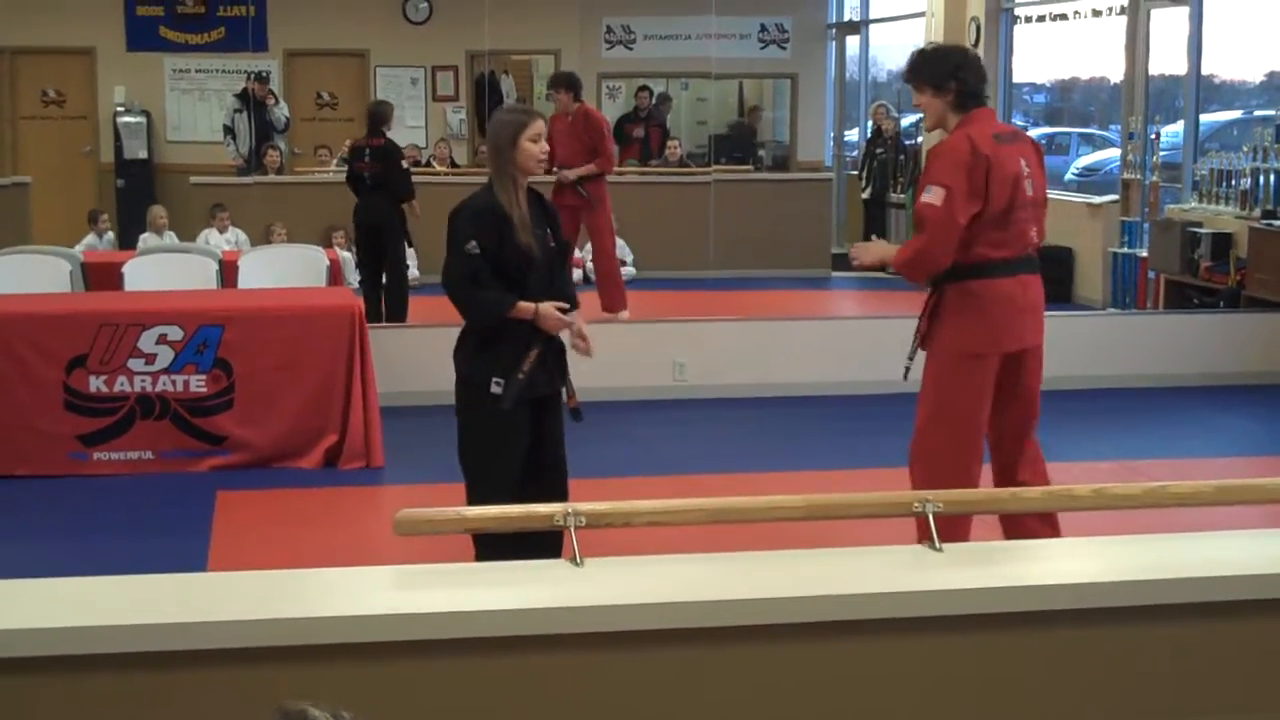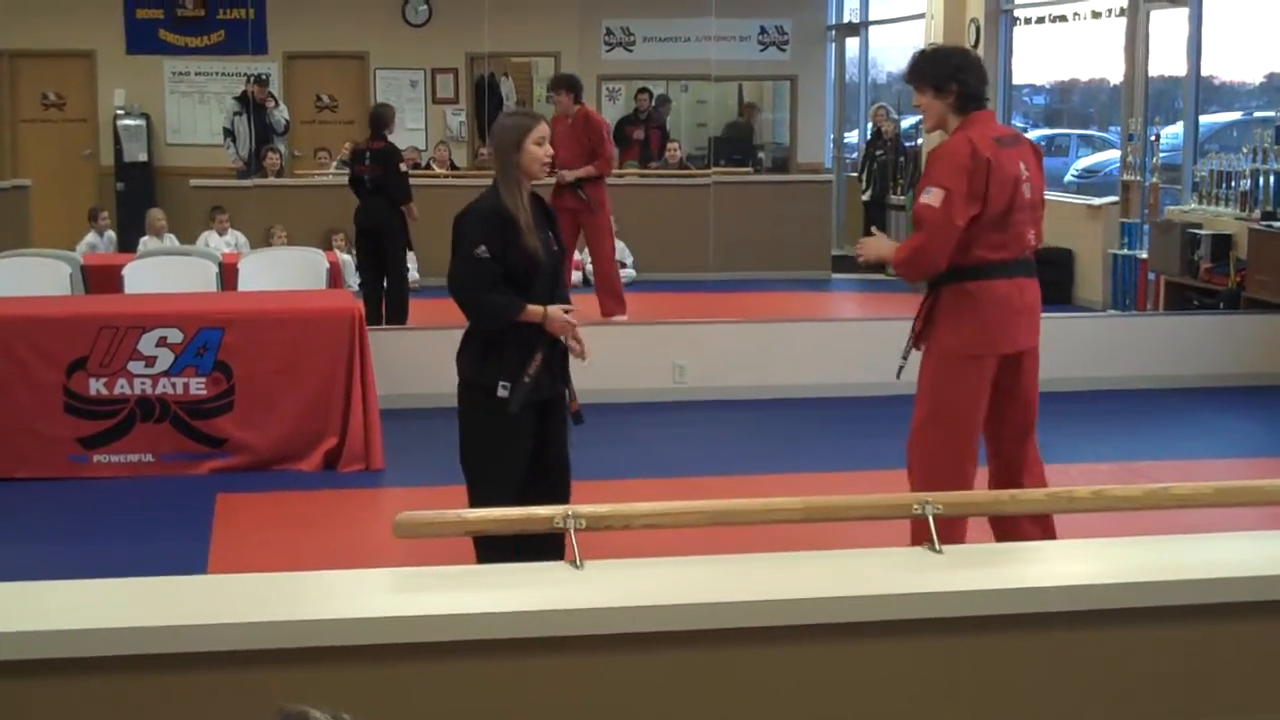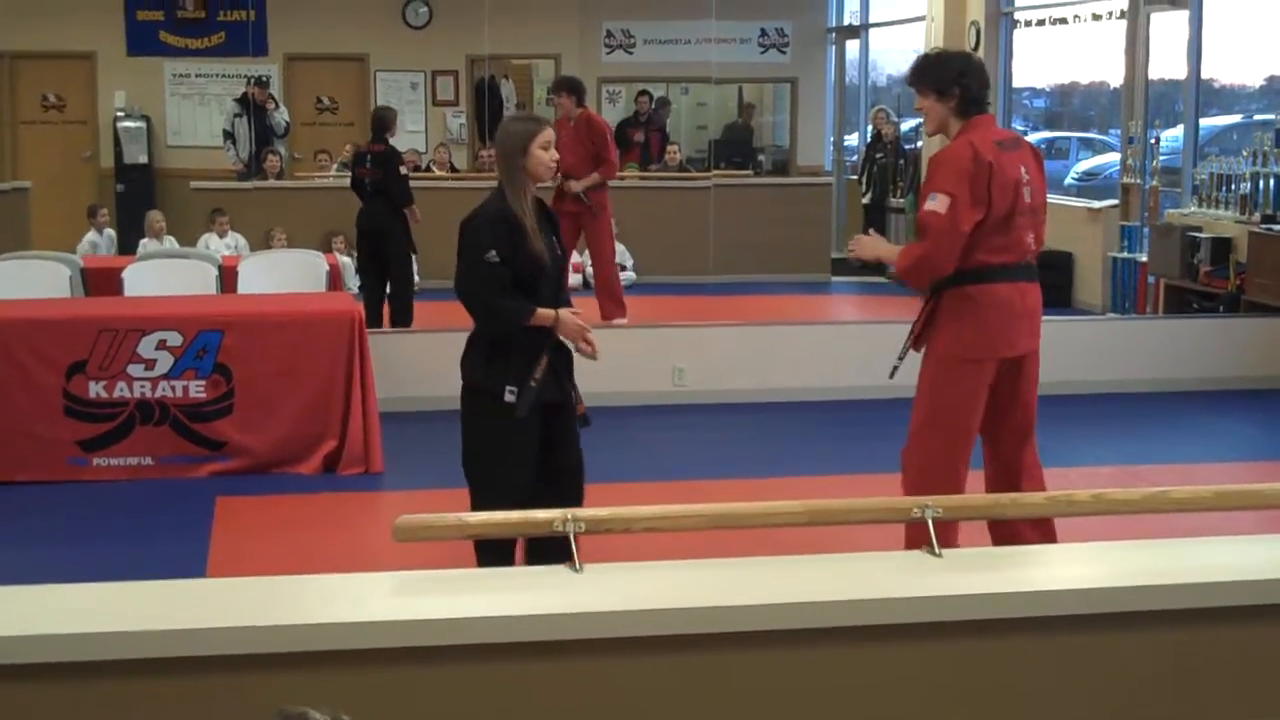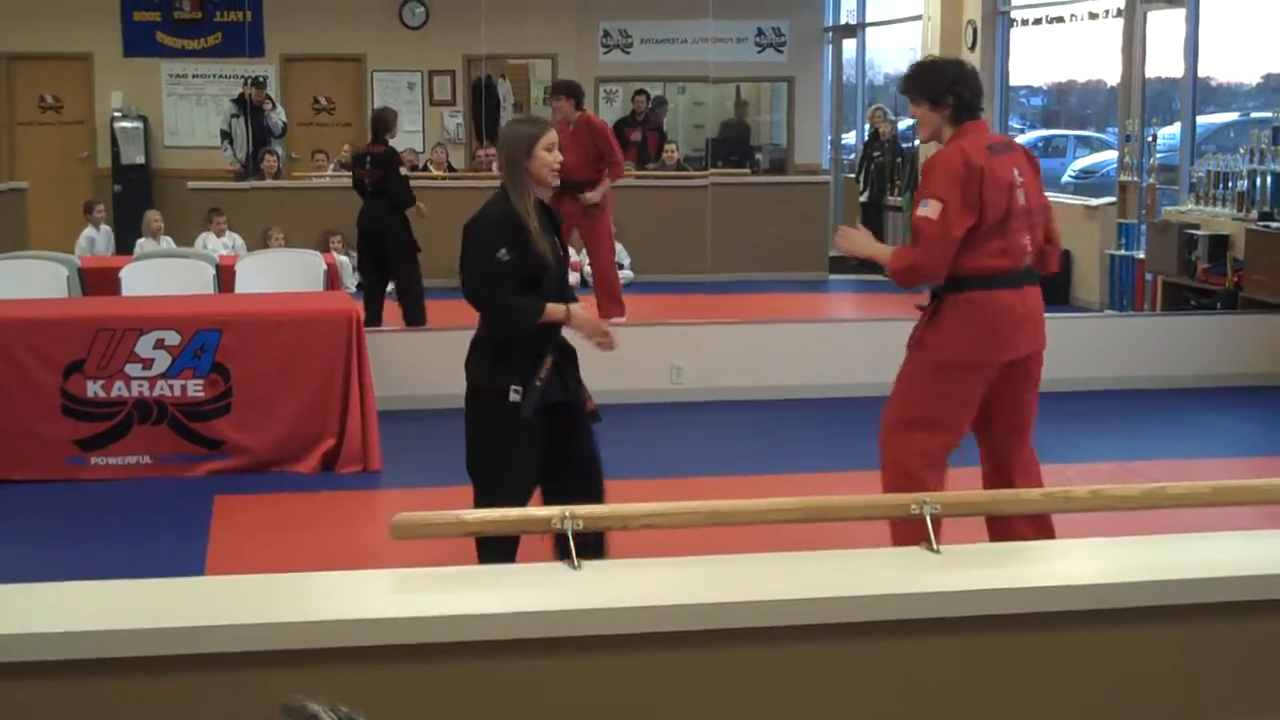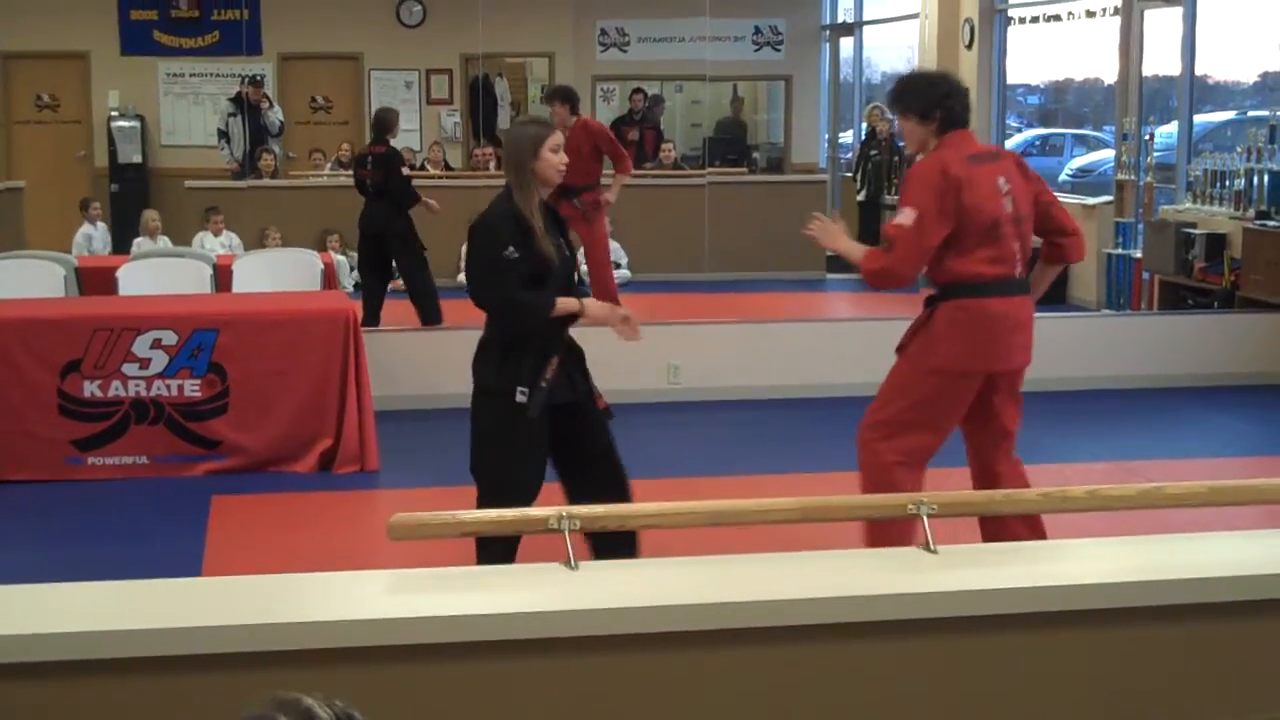
dt=0.1s
person 1, frame 1
left shoulder: (956, 150)
right shoulder: (1022, 143)
left elbow: (931, 250)
left wrist: (881, 253)
left hip: (974, 306)
right hip: (1023, 299)
left knee: (943, 449)
right knee: (1014, 439)
person 1, frame 2
left shoulder: (956, 152)
right shoulder: (1021, 146)
left elbow: (929, 250)
left wrist: (882, 249)
left hip: (970, 308)
right hip: (1019, 301)
left knee: (940, 450)
right knee: (1013, 442)
person 1, frame 3
left shoulder: (958, 156)
right shoulder: (1022, 150)
left elbow: (933, 257)
left wrist: (880, 250)
left hip: (972, 311)
right hip: (1021, 307)
left knee: (934, 453)
right knee: (1013, 447)
person 1, frame 4
left shoulder: (951, 162)
right shoulder: (1017, 154)
left elbow: (924, 263)
right elbow: (1046, 249)
left wrist: (869, 247)
left hip: (971, 315)
right hip: (1022, 311)
left knee: (909, 441)
right knee: (1009, 446)
person 1, frame 5
left shoulder: (934, 170)
right shoulder: (1009, 163)
left elbow: (895, 267)
right elbow: (1067, 238)
left wrist: (839, 240)
left hip: (962, 324)
right hip: (1010, 321)
left knee: (885, 442)
right knee: (993, 449)
person 2, frame 1
left shoulder: (542, 208)
right shoulder: (478, 212)
right elbow: (465, 290)
left wrist: (567, 316)
right wrist: (532, 311)
left hip: (539, 356)
right hip: (493, 360)
left knee: (545, 467)
right knee: (495, 473)
left ankle: (538, 567)
person 2, frame 2
left shoulder: (542, 211)
right shoulder: (483, 216)
right elbow: (474, 294)
left wrist: (563, 319)
right wrist: (540, 315)
left hip: (540, 359)
right hip: (496, 363)
left knee: (549, 470)
right knee: (497, 477)
person 2, frame 3
left shoulder: (543, 215)
right shoulder: (489, 220)
right elbow: (485, 301)
left wrist: (569, 322)
right wrist: (553, 317)
left hip: (544, 361)
right hip: (502, 368)
left knee: (561, 469)
right knee: (502, 479)
left ankle: (551, 569)
person 2, frame 4
left shoulder: (545, 216)
right shoulder: (493, 222)
right elbow: (495, 300)
left wrist: (580, 318)
right wrist: (565, 313)
left hip: (549, 361)
right hip: (506, 368)
left knee: (579, 464)
right knee: (506, 479)
left ankle: (584, 562)
person 2, frame 5
left shoulder: (550, 217)
right shoulder: (498, 222)
right elbow: (510, 301)
left wrist: (597, 310)
right wrist: (580, 306)
left hip: (557, 358)
right hip: (513, 366)
left knee: (597, 457)
right knee: (510, 478)
left ankle: (616, 550)
right ankle: (494, 572)
person 3, frame 1
left shoulder: (593, 119)
right shoulder: (555, 120)
left elbow: (607, 160)
right elbow: (551, 152)
left wrist: (576, 172)
right wrist: (546, 164)
left hip: (591, 190)
right hip: (564, 191)
left knee: (603, 250)
left ankle: (616, 306)
person 3, frame 2
left shoulder: (593, 121)
right shoulder: (556, 122)
left elbow: (606, 162)
left wrist: (574, 174)
left hip: (591, 193)
right hip: (564, 193)
left knee: (602, 253)
left ankle: (615, 310)
person 3, frame 3
left shoulder: (595, 124)
right shoulder: (560, 125)
left elbow: (610, 166)
left wrist: (582, 184)
left hip: (592, 198)
right hip: (566, 196)
left knee: (603, 256)
left ankle: (615, 313)
person 3, frame 4
left shoulder: (596, 126)
right shoulder: (559, 129)
left elbow: (617, 165)
left wrist: (599, 192)
left hip: (591, 199)
right hip: (565, 197)
left knee: (602, 257)
left ankle: (613, 312)
person 3, frame 5
left shoulder: (594, 131)
left elbow: (623, 161)
left wrist: (613, 192)
left hip: (587, 202)
right hip: (561, 200)
left knee: (598, 258)
person 4, frame 1
left shoulder: (356, 148)
right shoulder: (390, 148)
left elbow: (352, 180)
right elbow: (401, 184)
right wrist: (412, 203)
left hip: (364, 212)
right hip: (387, 212)
left knee: (369, 267)
right knee: (395, 268)
left ankle: (373, 319)
right ankle: (395, 320)
person 4, frame 2
left shoulder: (358, 151)
right shoulder: (390, 151)
left elbow: (354, 183)
right elbow: (399, 188)
right wrist: (410, 207)
left hip: (365, 215)
right hip: (387, 215)
left knee: (369, 270)
right knee: (395, 271)
left ankle: (373, 321)
right ankle: (395, 322)
person 4, frame 3
left shoulder: (360, 153)
right shoulder: (391, 154)
left elbow: (357, 186)
right elbow: (399, 190)
right wrist: (412, 209)
left hip: (367, 218)
right hip: (389, 219)
left knee: (372, 272)
right knee: (401, 273)
left ankle: (373, 323)
right ankle: (401, 324)
person 4, frame 4
left shoulder: (360, 155)
right shoulder: (390, 155)
right elbow: (400, 191)
right wrist: (417, 206)
left hip: (367, 218)
right hip: (389, 219)
left knee: (372, 273)
right knee: (406, 271)
left ankle: (372, 322)
right ankle: (415, 322)
person 4, frame 5
left shoulder: (362, 155)
right shoulder: (392, 155)
right elbow: (403, 191)
right wrist: (426, 202)
left hip: (370, 218)
right hip: (393, 219)
left knee: (372, 272)
right knee: (415, 268)
left ankle: (370, 321)
right ankle: (432, 319)
